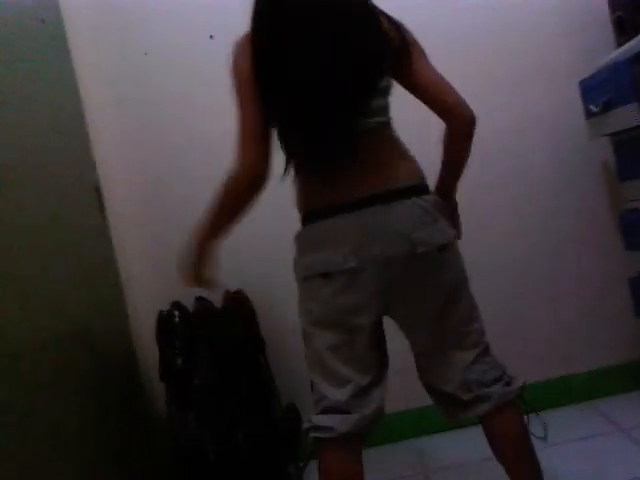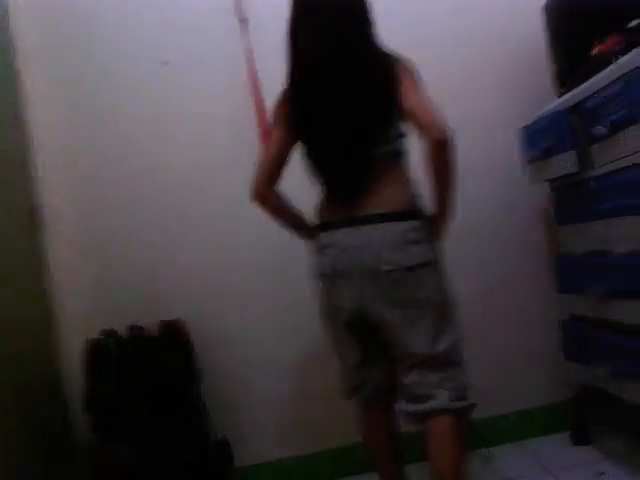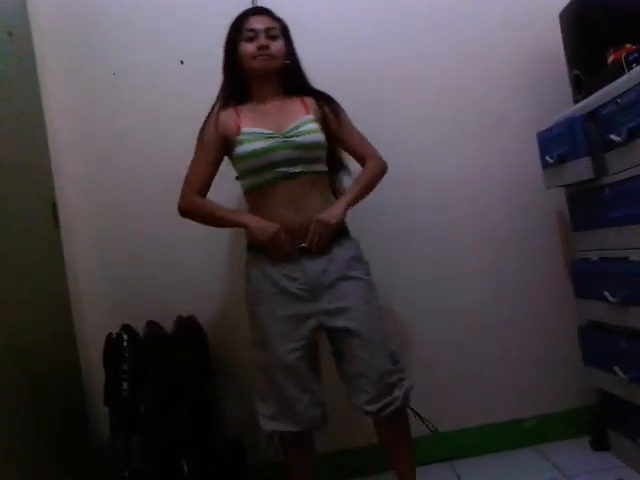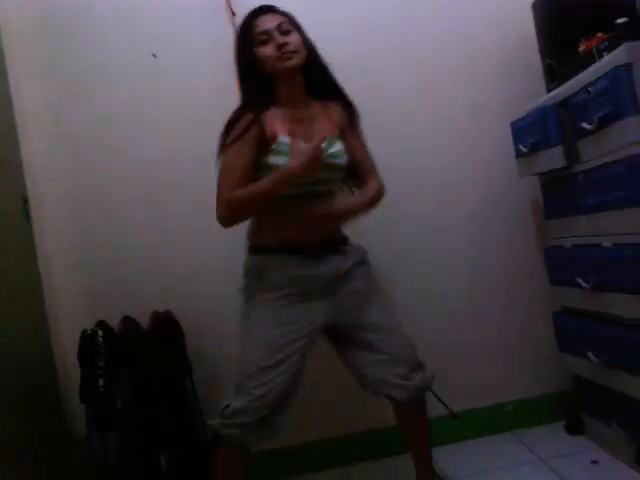
dt=1s
person 1, frame 1
left shoulder: (254, 49)
left elbow: (251, 172)
right elbow: (460, 117)
left wrist: (204, 240)
right wrist: (444, 195)
left hip: (329, 238)
right hip: (412, 220)
left knee: (338, 408)
right knee: (472, 373)
person 1, frame 2
left shoulder: (294, 97)
right shoulder: (389, 68)
left elbow: (263, 188)
right elbow: (436, 135)
right wrist: (441, 208)
left hip: (335, 252)
right hip: (397, 240)
left knee: (371, 388)
right knee: (436, 386)
person 1, frame 3
left shoulder: (315, 104)
right shoulder: (223, 121)
left elbow: (375, 162)
right elbow: (189, 201)
left wrist: (340, 207)
right wrist: (247, 220)
left hip: (336, 258)
right hip: (272, 271)
left knee: (381, 377)
right knee: (290, 397)
person 1, frame 4
left shoulder: (336, 110)
right shoulder: (249, 124)
left elbow: (373, 181)
right elbow: (226, 210)
left wrist: (356, 203)
right wrist: (290, 170)
left hip: (341, 264)
right hip: (277, 275)
left knee: (403, 374)
right knee: (253, 403)
